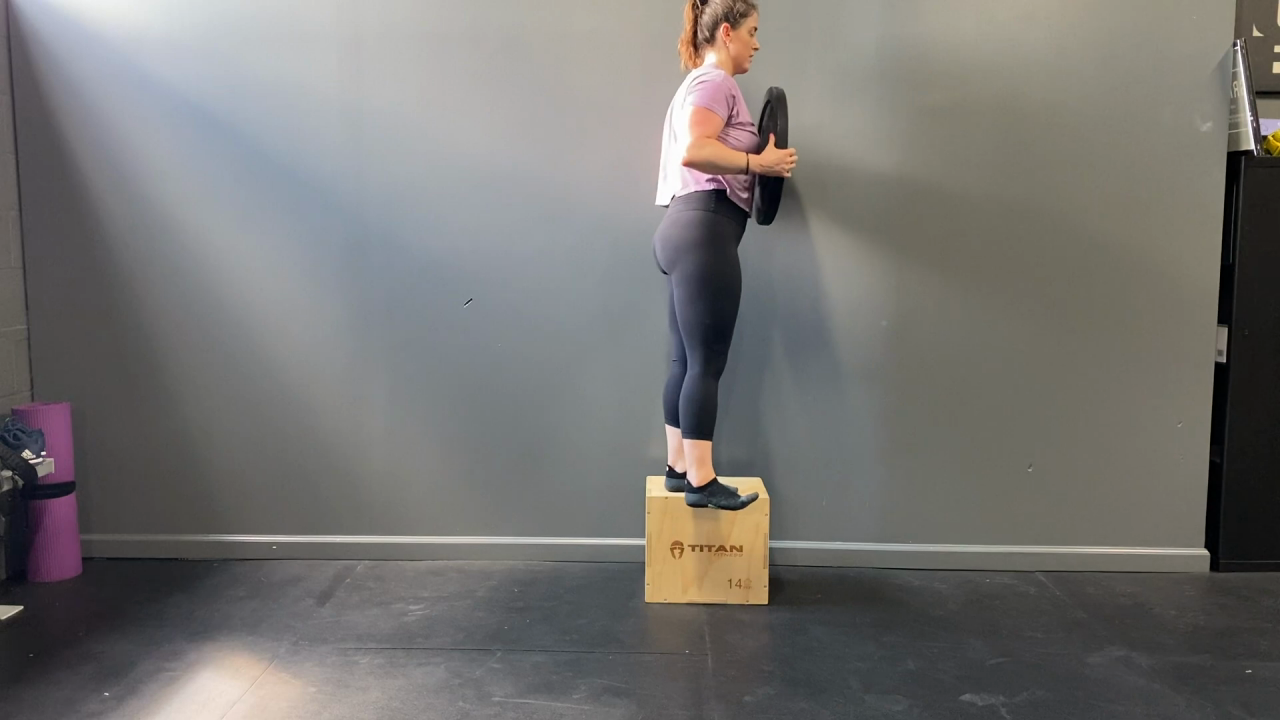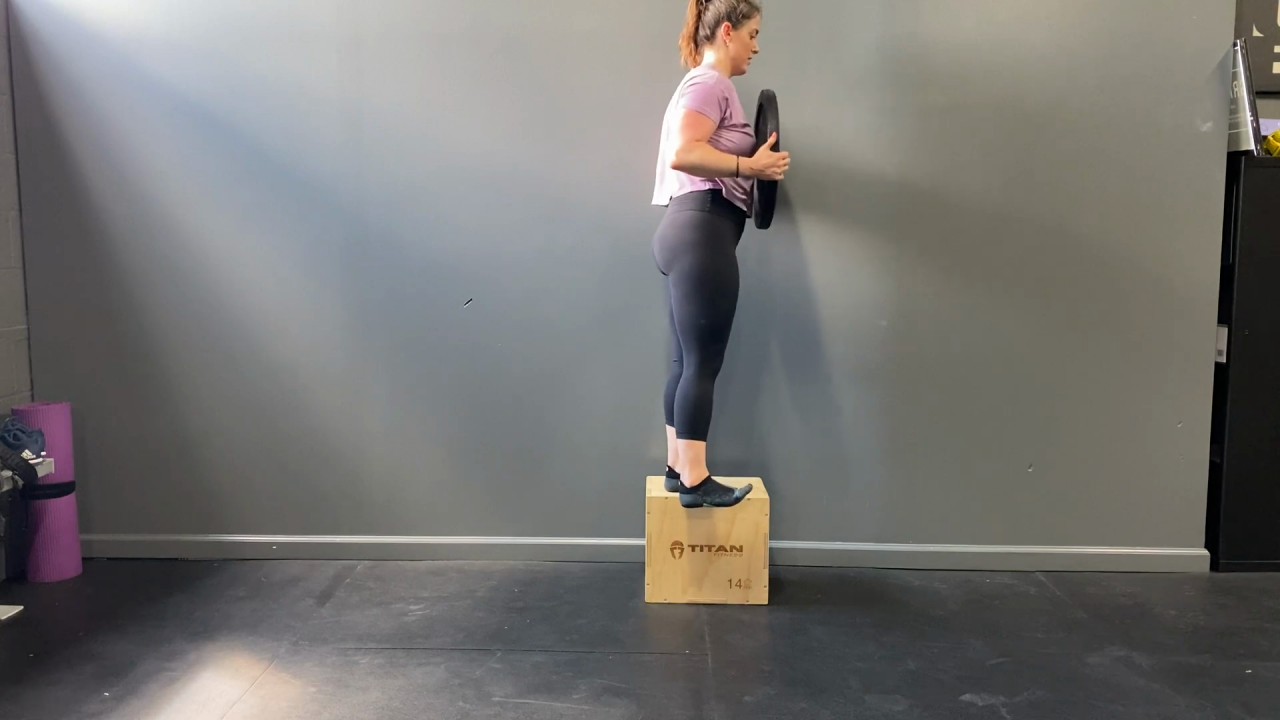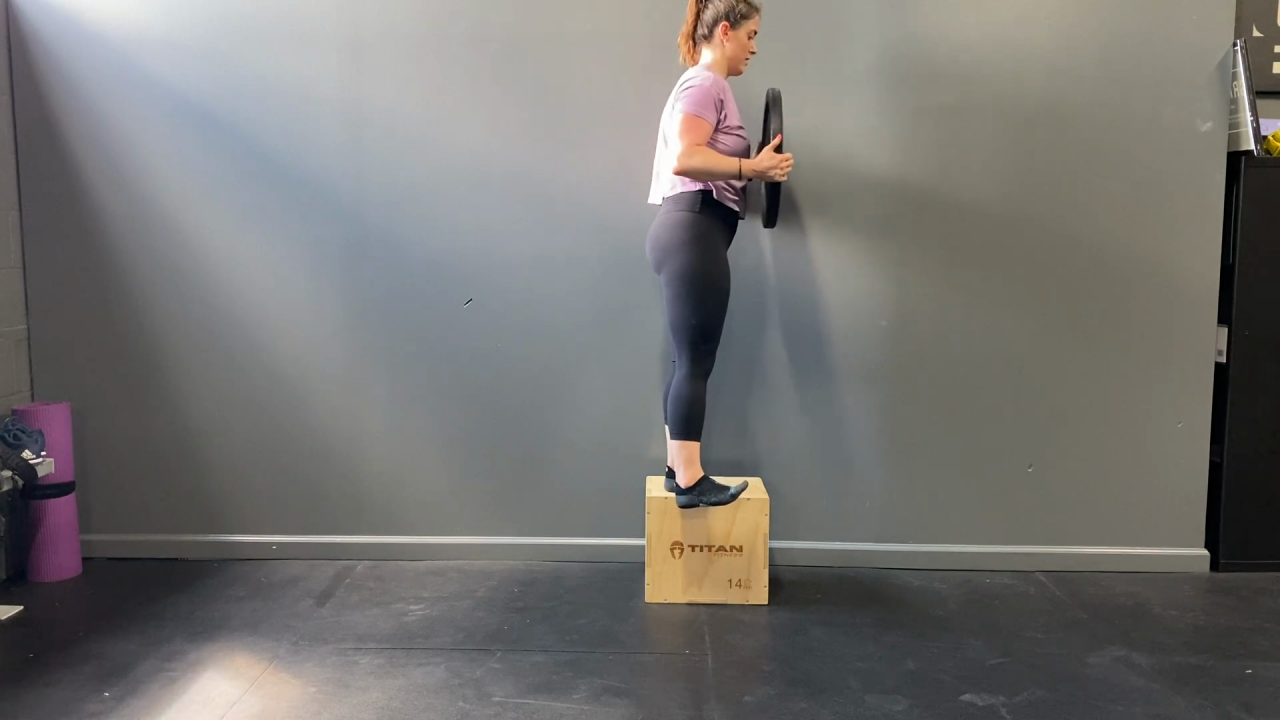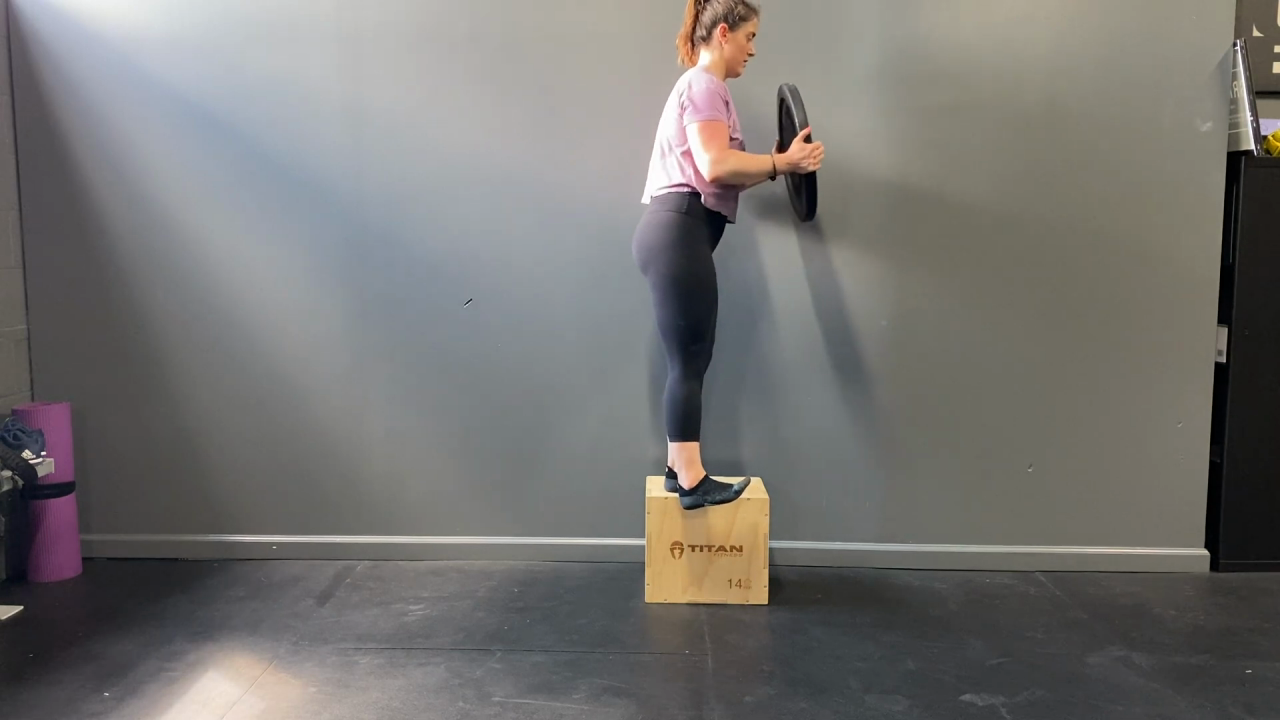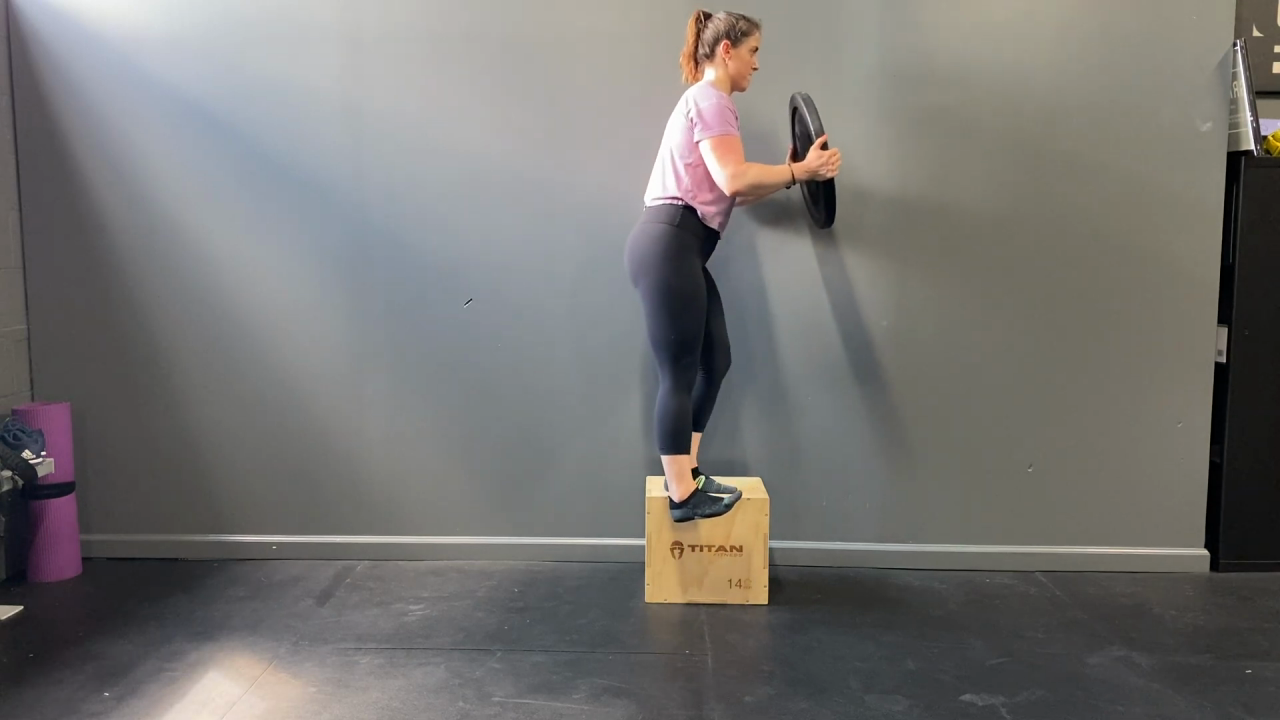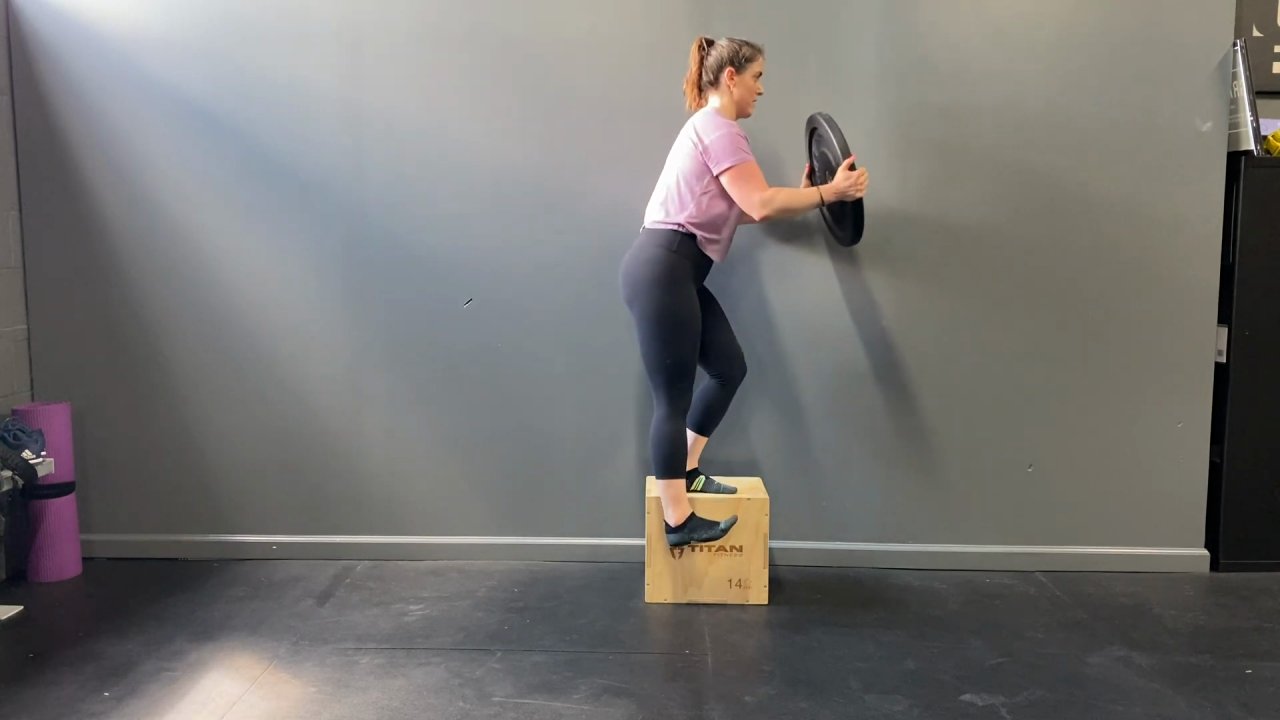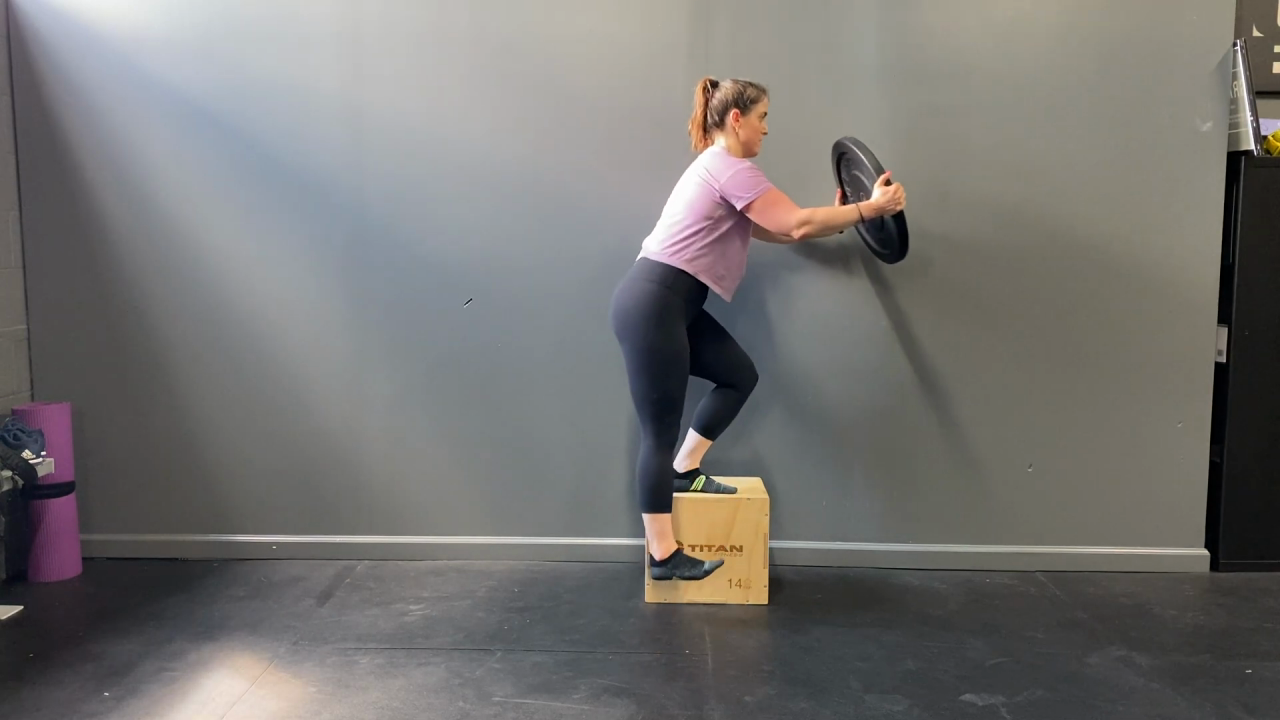
dt=0.4s
person 1, frame 1
left shoulder: (702, 85)
right shoulder: (713, 83)
right elbow: (692, 151)
left wrist: (760, 163)
right wrist: (758, 163)
left hip: (688, 229)
right hip: (703, 231)
left knee: (688, 360)
right knee: (706, 362)
left ankle: (679, 467)
right ankle: (702, 480)
person 1, frame 2
left shoulder: (704, 85)
right shoulder: (709, 84)
right elbow: (682, 153)
left wrist: (756, 163)
right wrist: (751, 165)
left hip: (688, 230)
right hip: (702, 231)
left knee: (689, 360)
right knee: (703, 362)
left ankle: (679, 468)
right ankle: (695, 480)
person 1, frame 3
left shoulder: (705, 86)
right shoulder: (704, 84)
right elbow: (684, 158)
left wrist: (756, 167)
right wrist: (752, 168)
left hip: (688, 232)
right hip: (693, 232)
left knee: (689, 361)
right knee: (695, 363)
left ankle: (679, 469)
right ankle: (690, 481)
person 1, frame 4
left shoulder: (701, 87)
right shoulder: (704, 86)
left elbow: (719, 176)
right elbow: (714, 166)
left wrist: (775, 165)
right wrist: (782, 162)
left hip: (679, 234)
right hip: (678, 234)
left knee: (691, 361)
right knee: (688, 363)
left ankle: (679, 468)
right ankle: (692, 481)
person 1, frame 5
left shoulder: (706, 101)
right shoulder: (711, 101)
left elbow: (730, 192)
right elbow: (734, 179)
left wrist: (788, 174)
right wrist: (802, 171)
left hip: (678, 250)
right hip: (668, 247)
left knee: (713, 363)
right knee: (680, 375)
left ankle: (687, 473)
right ankle: (682, 495)
person 1, frame 6
left shoulder: (709, 128)
right shoulder: (718, 129)
left elbow: (745, 208)
right elbow: (760, 205)
left wrist: (805, 194)
right wrist: (830, 192)
left hip: (674, 272)
right hip: (662, 272)
left knee: (729, 367)
right knee: (673, 400)
left ankle: (686, 471)
right ankle: (679, 520)
person 1, frame 7
left shoulder: (717, 167)
right shoulder: (731, 170)
left elbow: (773, 230)
right elbow: (796, 226)
left wrist: (840, 215)
right wrist: (869, 208)
left hip: (668, 302)
right hip: (651, 305)
left knee: (739, 375)
right knee: (660, 433)
left ankle: (683, 469)
right ankle: (664, 555)
